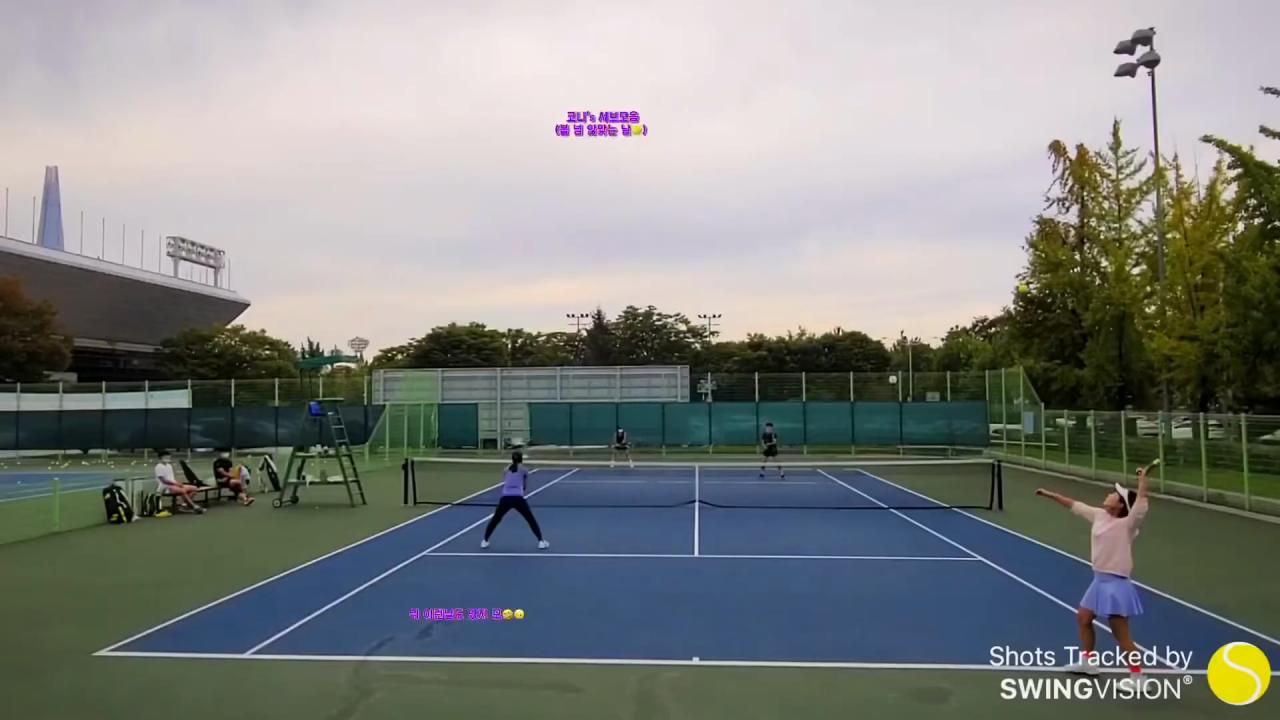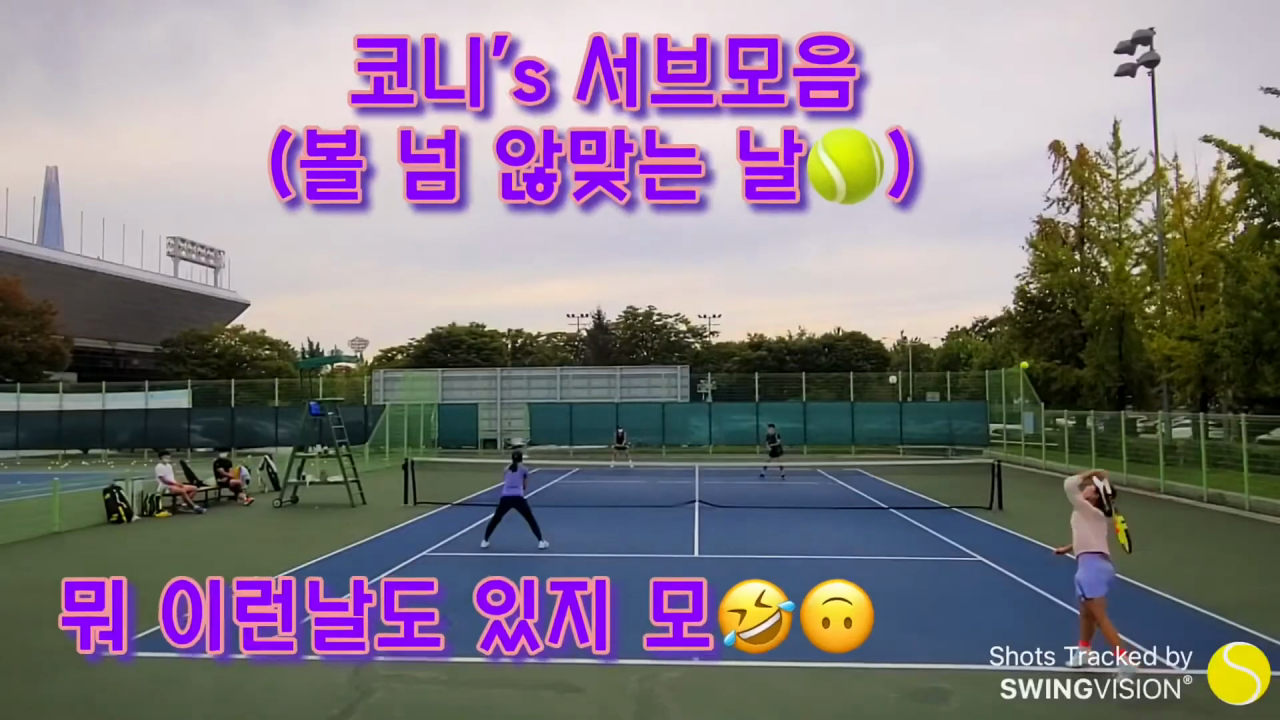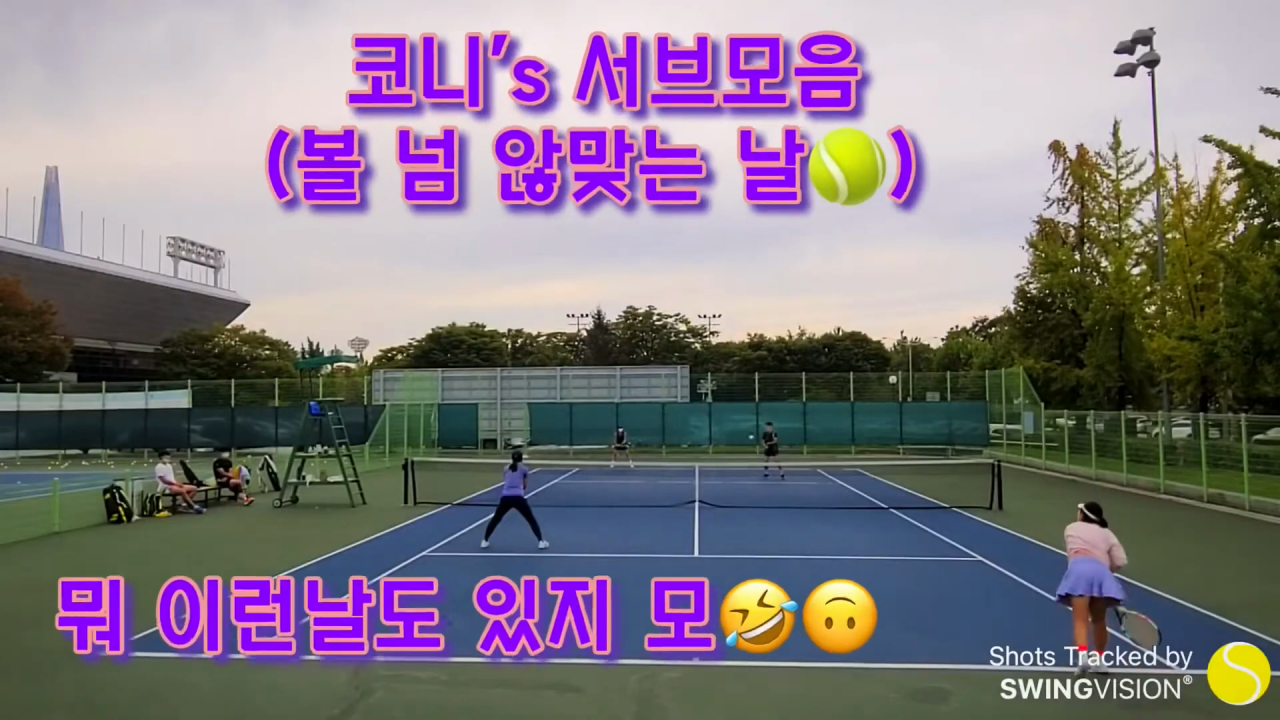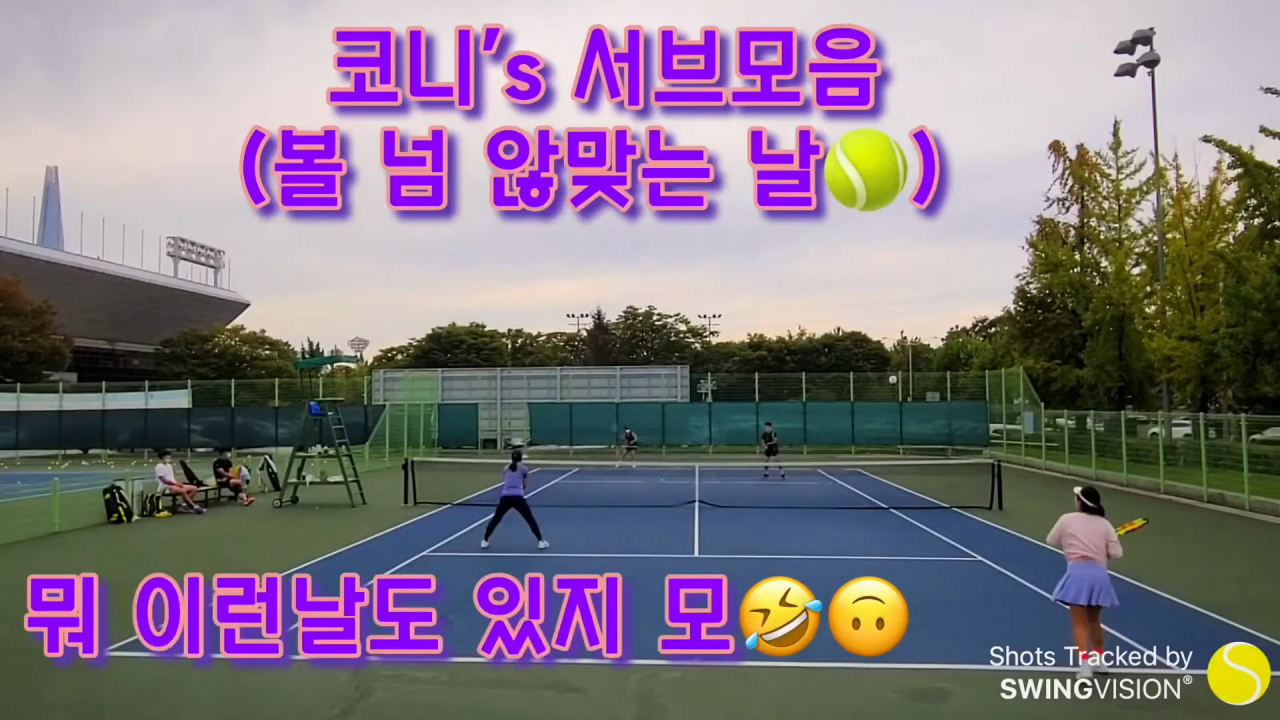
dt=0.4s
person 1, frame 1
left shoulder: (1127, 525)
right shoulder: (1099, 515)
left elbow: (1140, 508)
right elbow: (1073, 505)
left wrist: (1142, 480)
right wrist: (1048, 493)
left hip: (1115, 585)
right hip: (1100, 582)
left knee: (1121, 635)
right knee: (1084, 620)
left ankle: (1137, 677)
right ankle: (1088, 661)
person 1, frame 2
left shoulder: (1085, 509)
right shoulder: (1098, 517)
left elbow: (1070, 486)
left wrist: (1089, 474)
right wrist: (1068, 548)
left hip: (1093, 569)
right hip: (1093, 568)
left knee: (1100, 618)
right knee: (1085, 612)
left ankle: (1124, 661)
right ankle: (1083, 653)
person 1, frame 3
left shoulder: (1071, 528)
right shoulder: (1107, 534)
right elbow: (1121, 561)
left hip: (1079, 569)
right hip: (1101, 572)
left knee: (1080, 619)
right knee: (1099, 620)
left ankle: (1083, 655)
right ankle: (1098, 659)
person 1, frame 4
left shoulder: (1067, 520)
right shoulder: (1105, 525)
left elbow: (1051, 541)
right elbow: (1116, 553)
left hip: (1078, 573)
right hip: (1099, 575)
left knee: (1079, 624)
right knee: (1093, 621)
left ankle: (1085, 664)
right ankle: (1097, 661)
